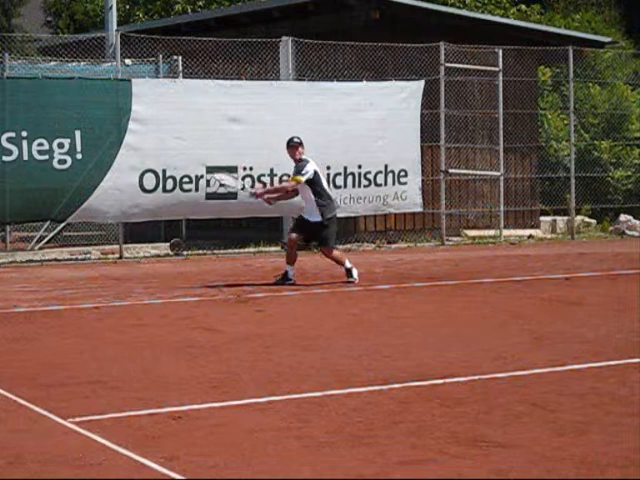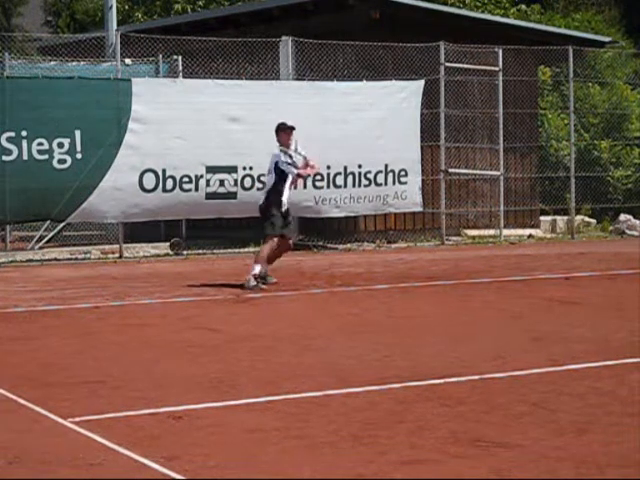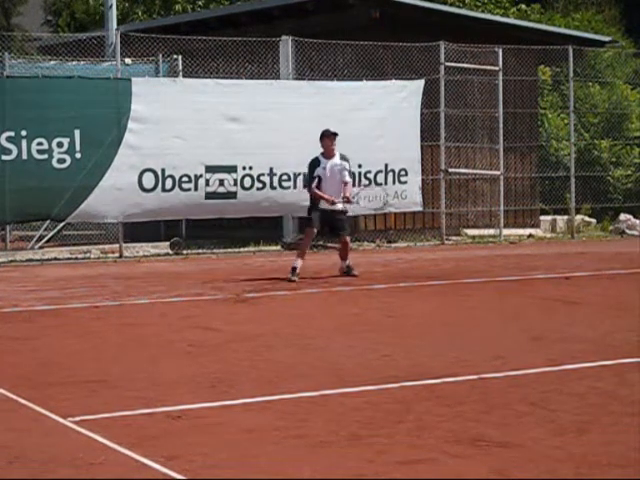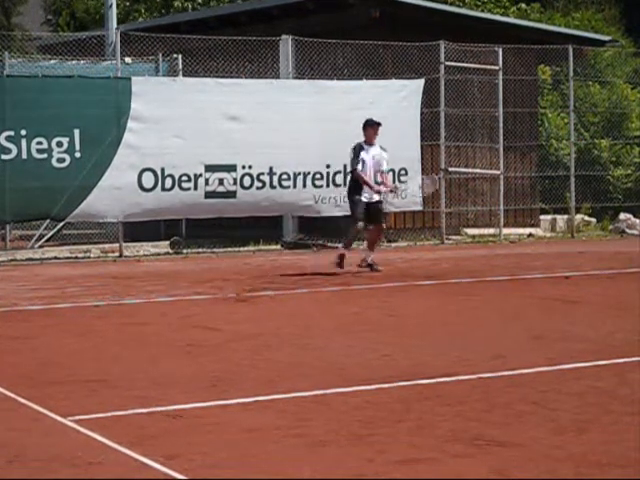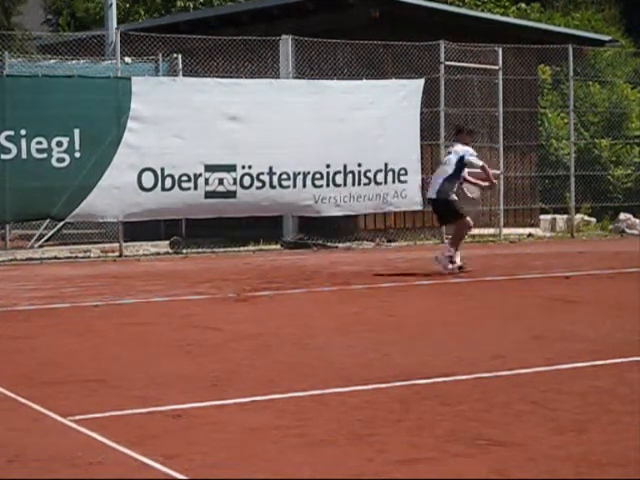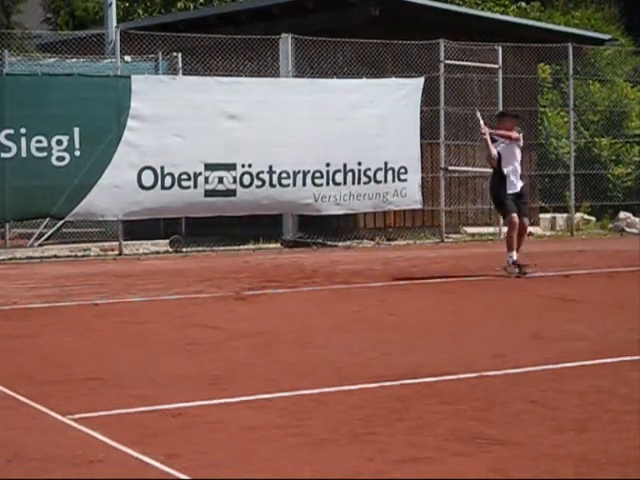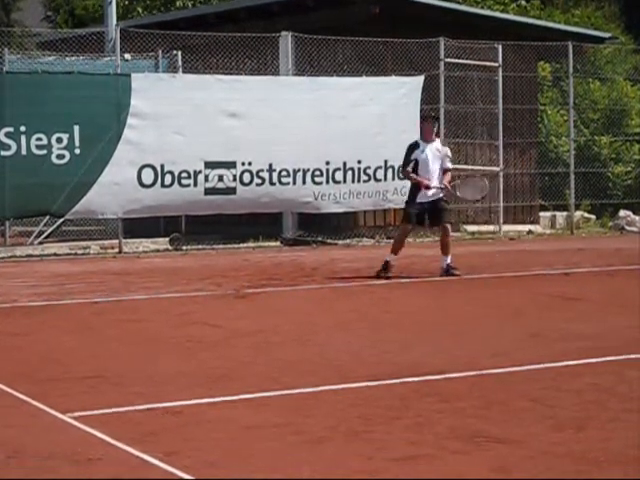
dt=0.7s
person 1, frame 1
left shoulder: (305, 165)
right shoulder: (299, 166)
left elbow: (290, 186)
right elbow: (295, 191)
left wrist: (265, 191)
right wrist: (274, 198)
left hip: (325, 215)
right hip: (309, 215)
left knee: (327, 250)
right knee: (292, 239)
left ankle: (350, 268)
right ankle: (289, 275)
person 1, frame 2
left shoulder: (289, 154)
right shoulder: (282, 154)
left elbow: (295, 178)
right elbow: (300, 174)
left wrist: (307, 164)
right wrist: (312, 170)
left hip: (281, 207)
right hip: (272, 206)
left knee: (287, 243)
right knee: (272, 241)
left ankle: (261, 272)
right ankle: (252, 277)
person 1, frame 3
left shoulder: (343, 160)
right shoulder: (315, 163)
left elbow: (347, 182)
right elbow: (311, 189)
left wrist: (347, 195)
right wrist: (327, 198)
left hip: (338, 207)
right hip: (318, 206)
left knee: (345, 240)
right knee: (311, 232)
left ankle: (345, 266)
right ankle: (295, 269)
person 1, frame 4
left shoulder: (382, 152)
right shoulder: (357, 149)
left elbow: (382, 172)
right elbow: (357, 173)
left wrist: (388, 184)
right wrist: (373, 187)
left hip: (374, 197)
right hip: (357, 195)
left knee: (379, 227)
right knee: (358, 226)
left ankle: (367, 259)
right ankle: (343, 253)
person 1, frame 5
left shoulder: (454, 151)
right shoulder: (466, 151)
right elbow: (483, 167)
left wrist: (481, 184)
right wrist: (491, 181)
left hip: (435, 195)
right hip: (442, 195)
left knee: (460, 225)
right knee: (466, 224)
left ankle: (454, 260)
right ankle: (446, 256)
person 1, frame 6
left shoulder: (517, 136)
right shoulder: (493, 141)
left elbow: (513, 136)
right elbow: (493, 163)
left wrist: (490, 131)
right wrist: (487, 139)
left hip: (517, 187)
right hip: (501, 189)
left knee: (524, 224)
right knee: (513, 221)
left ankle: (512, 260)
right ankle: (512, 262)
person 1, frame 7
left shoulder: (443, 148)
right shoulder: (414, 147)
left elbow: (447, 170)
right elbow: (405, 172)
left wrist: (444, 182)
right wrist: (422, 181)
left hip: (436, 196)
right hip: (417, 196)
left knee: (446, 228)
right knee: (405, 229)
left ankle: (446, 264)
right ankle: (388, 263)
